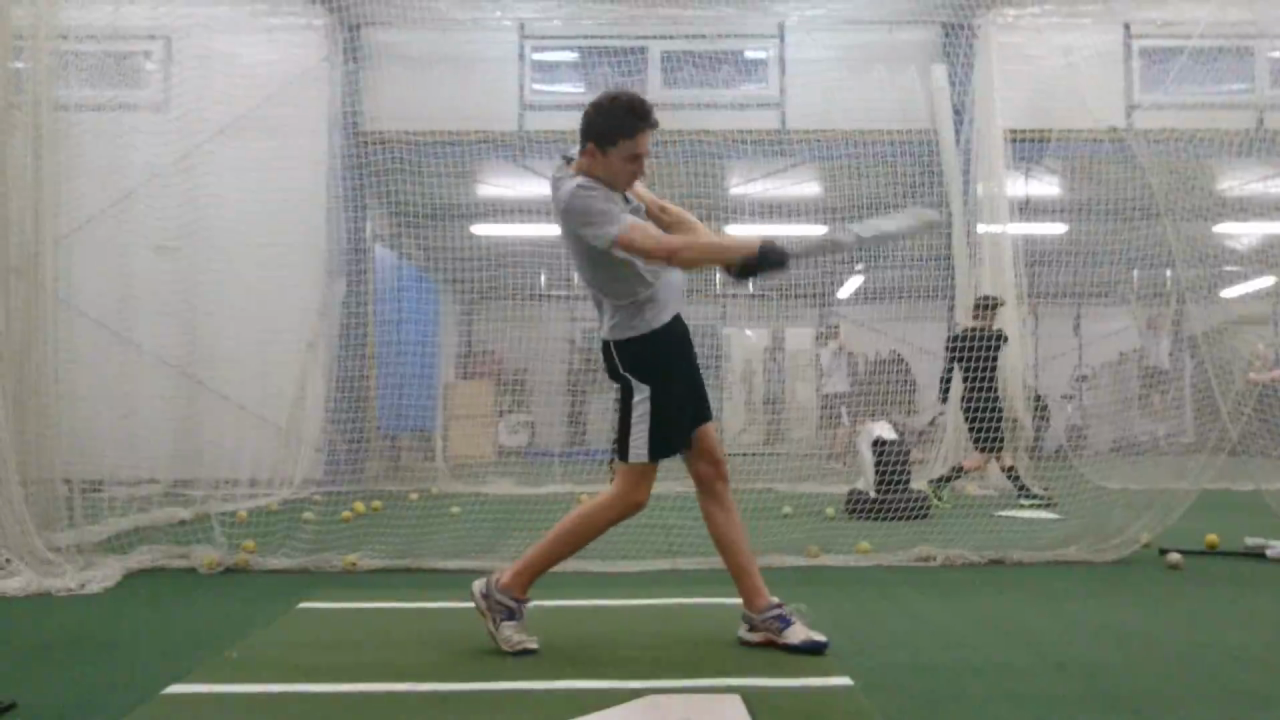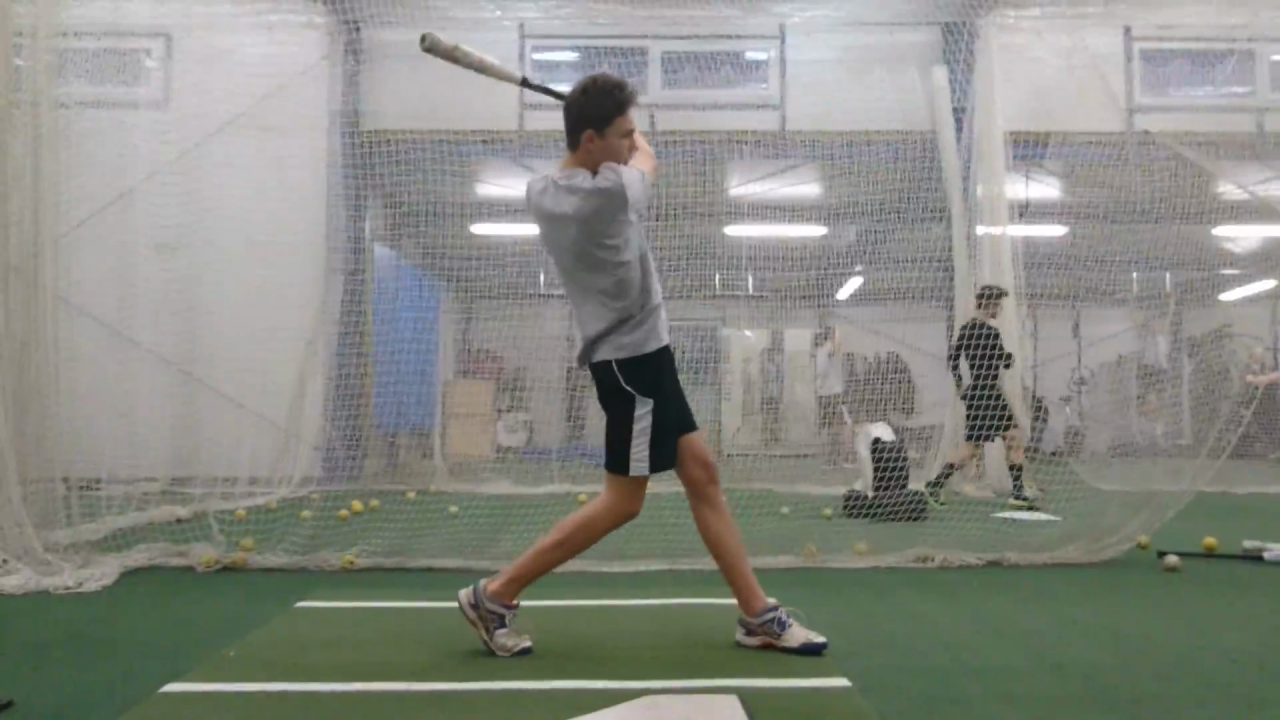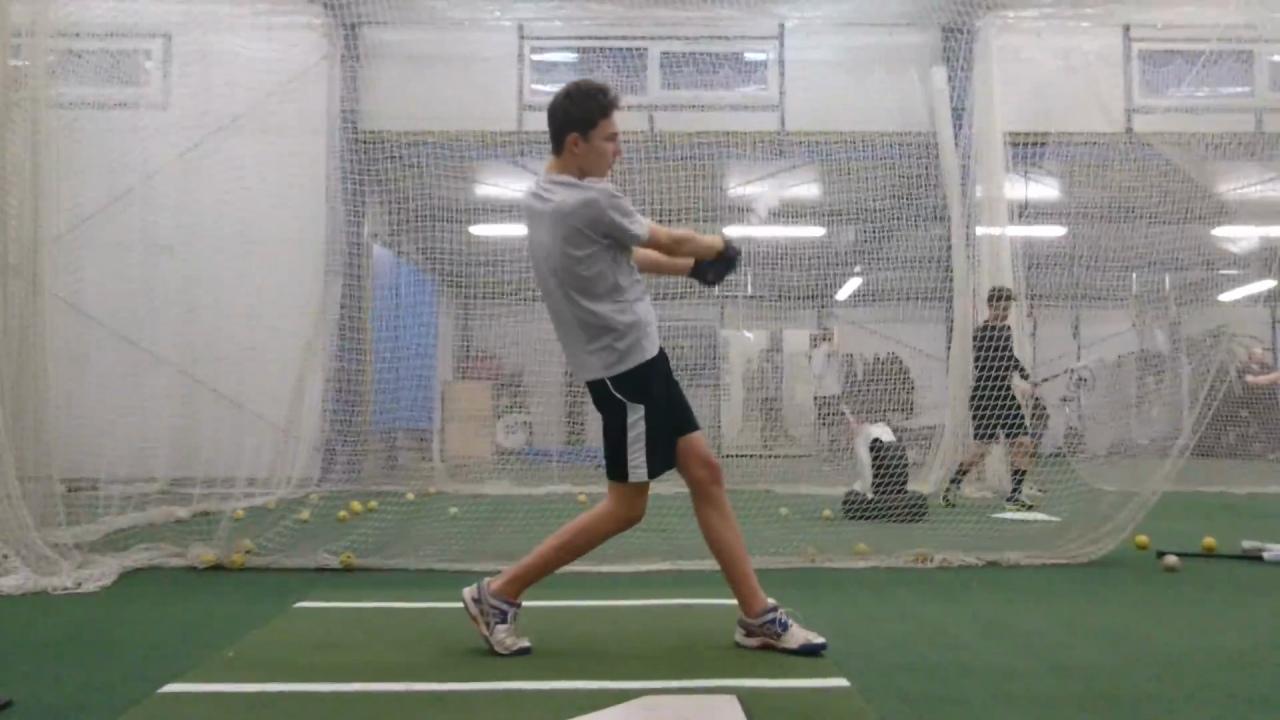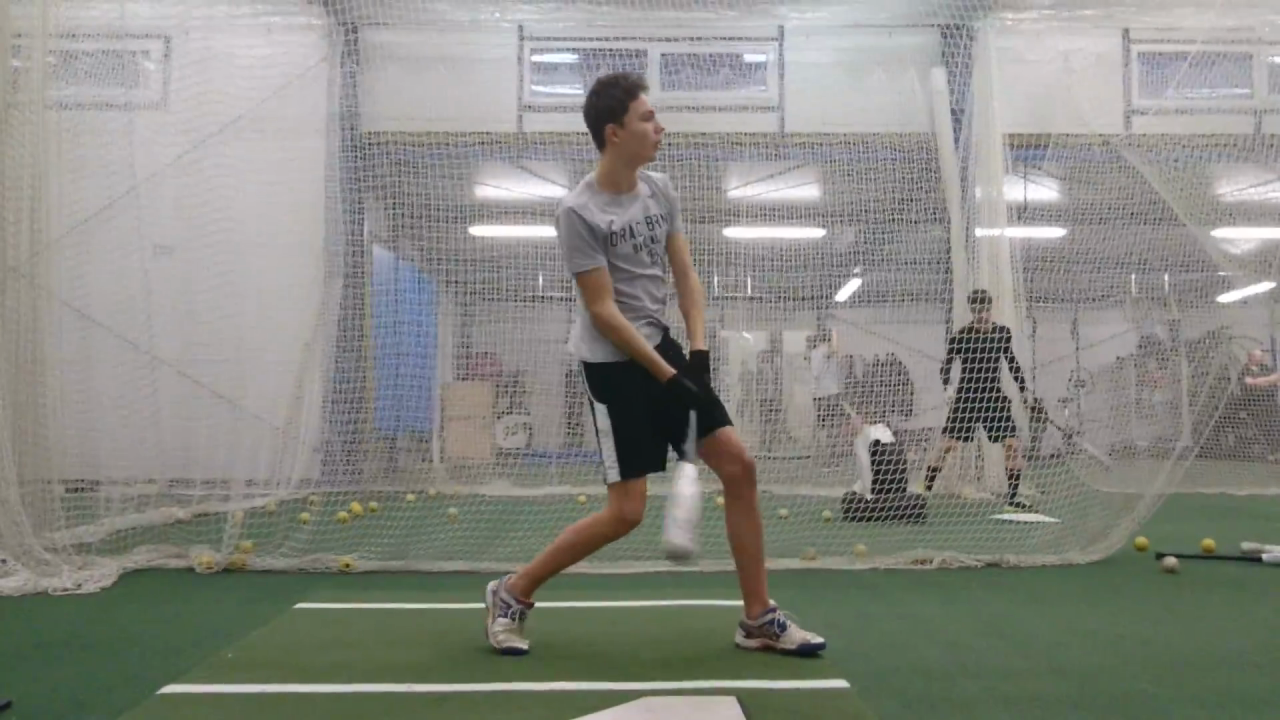
dt=0.3s
person 1, frame 1
left shoulder: (590, 172)
right shoulder: (579, 197)
left elbow: (655, 209)
right elbow: (663, 251)
left wrist: (728, 250)
right wrist: (749, 251)
left hip: (660, 337)
right hip: (644, 346)
left knee: (711, 469)
right knee: (629, 492)
left ankle: (762, 612)
right ankle: (505, 589)
person 1, frame 2
left shoulder: (539, 192)
right shoulder: (611, 189)
right elbow: (647, 159)
right wrist: (634, 141)
left hip: (627, 354)
right hip: (634, 357)
left knee: (703, 474)
right knee: (622, 500)
left ankle: (758, 615)
right ankle: (494, 595)
person 1, frame 3
left shoulder: (542, 197)
right shoulder: (590, 200)
right elbow: (664, 242)
left wrist: (693, 265)
right wrist: (718, 247)
left hip: (636, 359)
right hip: (624, 366)
left knee: (705, 472)
right knee: (626, 506)
left ankle: (757, 615)
right ankle: (497, 593)
person 1, frame 4
left shoulder: (660, 189)
right shoulder: (578, 212)
left elbow: (683, 272)
right elbow: (602, 310)
left wrist: (698, 349)
right wrist: (664, 374)
left hip: (666, 353)
right hip: (618, 366)
left knee: (740, 469)
right knee: (626, 512)
left ankle: (759, 617)
right ankle: (513, 591)
person 2, frame 1
left shoulder: (954, 339)
right shoulder: (995, 336)
left elbow: (947, 372)
left wrist: (943, 398)
right wrist: (986, 328)
left hip: (970, 401)
right hip: (986, 403)
left knee: (999, 449)
right knee: (983, 457)
left ankle: (1024, 491)
right ankle: (938, 483)
person 2, frame 2
left shoulder: (967, 328)
right shoulder: (990, 332)
left elbow: (952, 358)
right elbow: (1007, 362)
left wrist: (960, 383)
right wrist: (1009, 355)
left hip: (991, 394)
right hip: (983, 395)
left knee: (1015, 438)
right knee: (972, 447)
left ankle: (1017, 492)
right ankle: (935, 485)
person 2, frame 3
left shoulder: (1006, 329)
right shoulder: (983, 331)
right elbow: (982, 364)
left wrist: (1025, 376)
right wrist: (1017, 381)
left hip: (1005, 395)
right hip: (985, 395)
left knee: (1025, 444)
right knee: (983, 448)
left ankle: (1014, 495)
right ankle: (954, 483)
person 2, frame 4
left shoulder: (1003, 332)
right shoulder: (961, 336)
left elbow: (1011, 360)
right elbow: (946, 364)
left wrist: (1023, 389)
right wrist: (948, 387)
left hip: (994, 396)
right hip: (967, 397)
left knee: (1013, 445)
right knee: (948, 445)
left ankle: (1013, 496)
right ankle: (925, 492)
